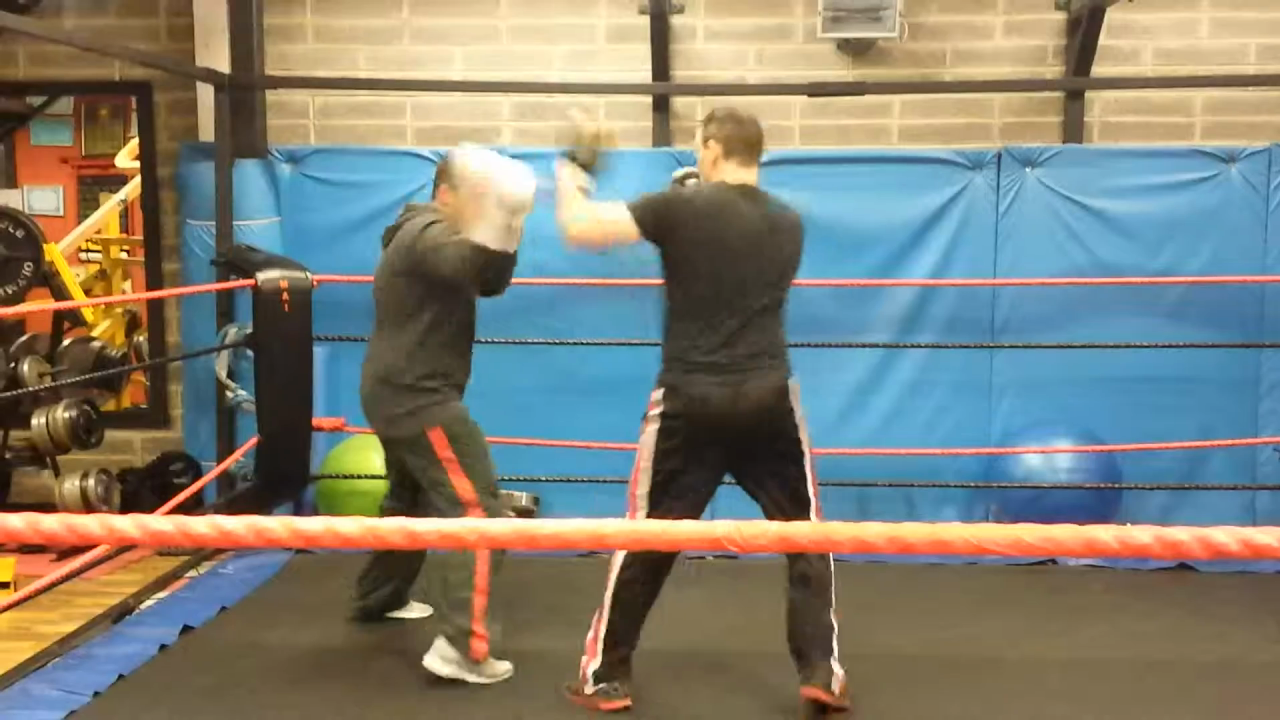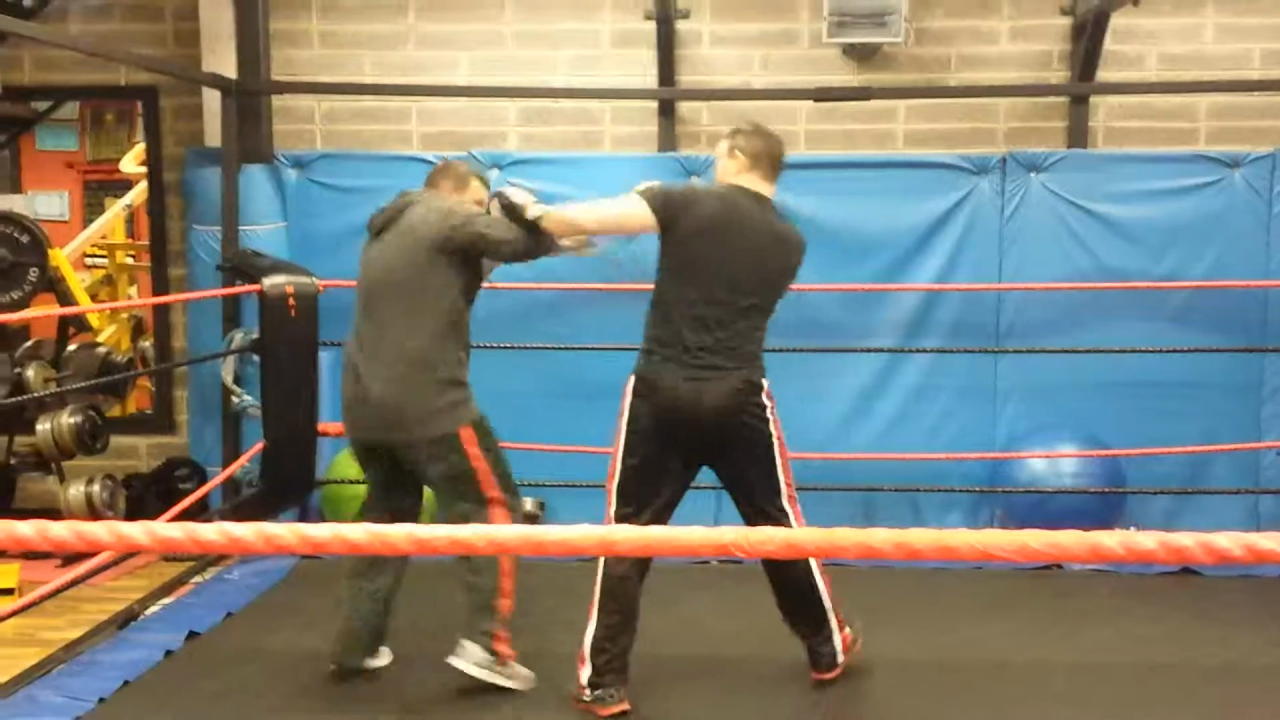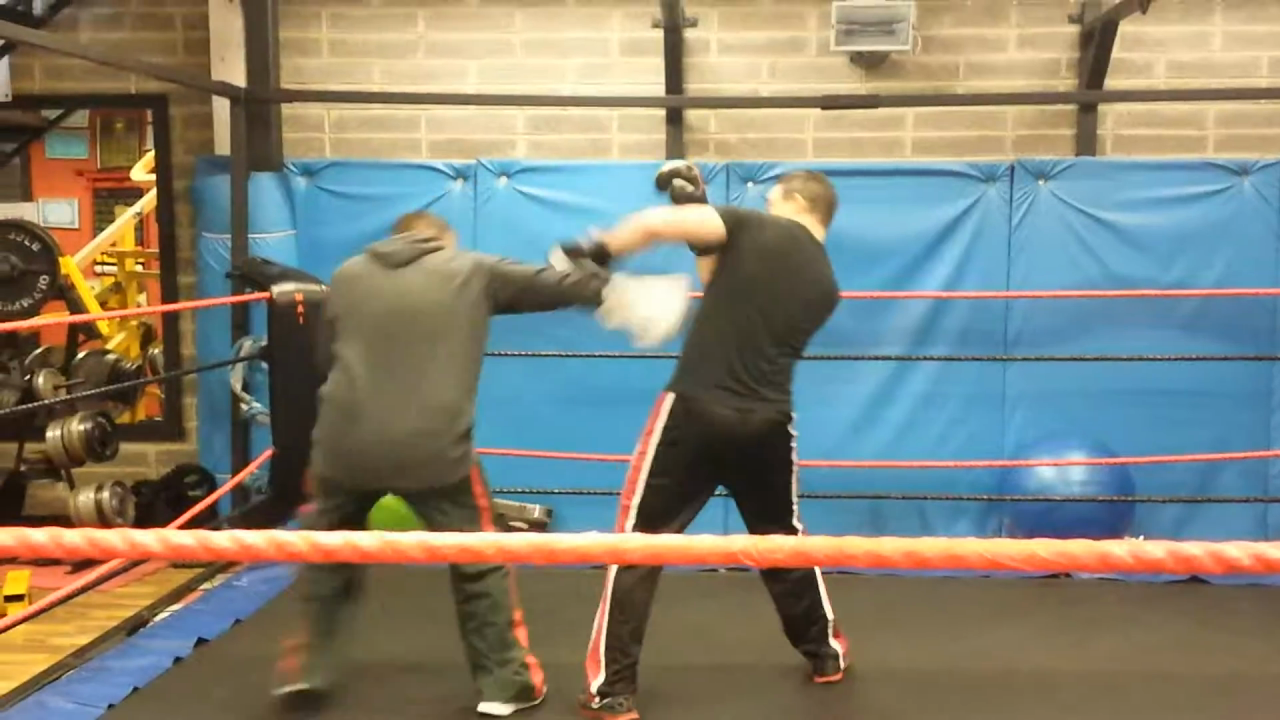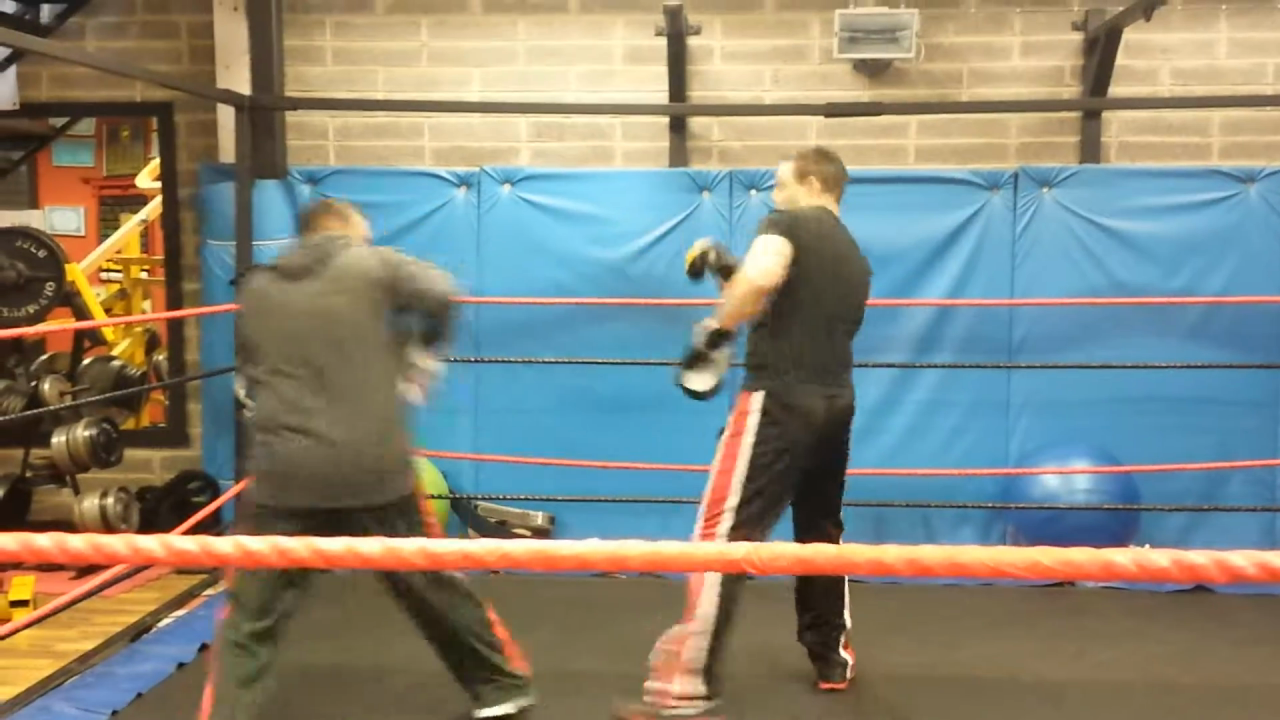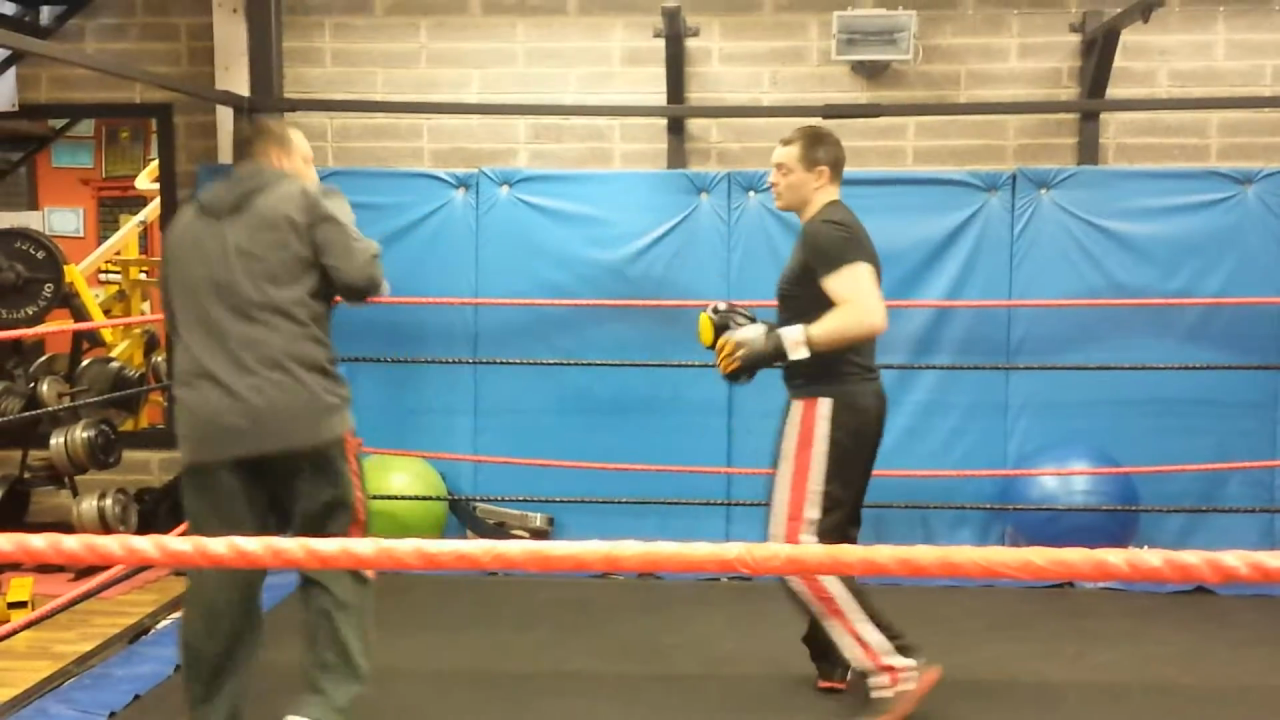
dt=0.2s
person 1, frame 1
left shoulder: (685, 206)
right shoulder: (788, 224)
left elbow: (578, 228)
left wrist: (568, 173)
left hip: (691, 400)
right hip: (768, 396)
right knee: (802, 532)
left ankle: (606, 676)
right ankle: (822, 672)
person 1, frame 2
left shoulder: (691, 202)
right shoulder: (790, 241)
left elbow: (600, 217)
left wrist: (537, 218)
left hip: (662, 393)
right hip: (739, 397)
left knee: (628, 535)
right knee: (779, 524)
right ankle: (827, 650)
person 1, frame 3
left shoulder: (754, 228)
right shoulder: (826, 285)
left elbow: (661, 223)
left wrist: (599, 246)
right wrist: (710, 245)
left hip: (695, 411)
right hip: (768, 423)
right knee: (782, 538)
right ankle: (826, 654)
person 1, frame 4
left shoulder: (787, 223)
right shoulder: (856, 261)
left elbow: (762, 278)
left wrist: (712, 331)
right wrist: (730, 267)
left hip: (777, 404)
right hip: (835, 408)
left knee: (721, 540)
right knee: (820, 534)
right ankle: (832, 658)
person 1, frame 5
left shoulder: (826, 232)
right shoulder: (837, 231)
left elbow: (867, 317)
left wrist: (780, 342)
right wrist: (753, 331)
left hip: (828, 404)
right hip: (857, 400)
left knee: (799, 543)
right knee: (832, 536)
left ankle: (895, 669)
right ankle: (833, 661)
person 2, frame 1
left shoulder: (441, 235)
right shoulder: (429, 235)
left elbow: (489, 280)
right elbow: (464, 268)
left wrist: (508, 226)
right wrist: (494, 221)
left hip: (402, 396)
right hip: (418, 401)
left knee: (411, 500)
right knee: (474, 508)
left ankle: (379, 595)
right ankle: (460, 647)
person 2, frame 2
left shoulder: (390, 234)
right shoulder: (445, 217)
right elbow: (517, 240)
left hip: (365, 404)
right hip: (428, 406)
left knee: (385, 517)
right knee: (490, 509)
left ankle: (357, 646)
right ankle: (485, 645)
person 2, frame 3
left shoulder: (349, 276)
right shoulder: (470, 272)
left elbow: (329, 355)
right elbow: (553, 283)
right wrist: (621, 293)
left hip: (345, 446)
right hip: (433, 449)
left knee: (327, 555)
right knee: (477, 562)
left ankle: (308, 672)
person 2, frame 4
left shoulder: (257, 290)
right shoulder: (374, 265)
right elbow: (439, 300)
right wrist: (414, 349)
left hip: (282, 474)
right hip: (374, 467)
left knee: (252, 612)
right knee: (435, 583)
person 2, frame 5
left shoulder: (184, 227)
right shoulder: (306, 203)
right elbow: (363, 276)
right wrist: (321, 285)
left hip: (211, 426)
right hip: (301, 417)
left knee: (221, 584)
right knee: (337, 563)
